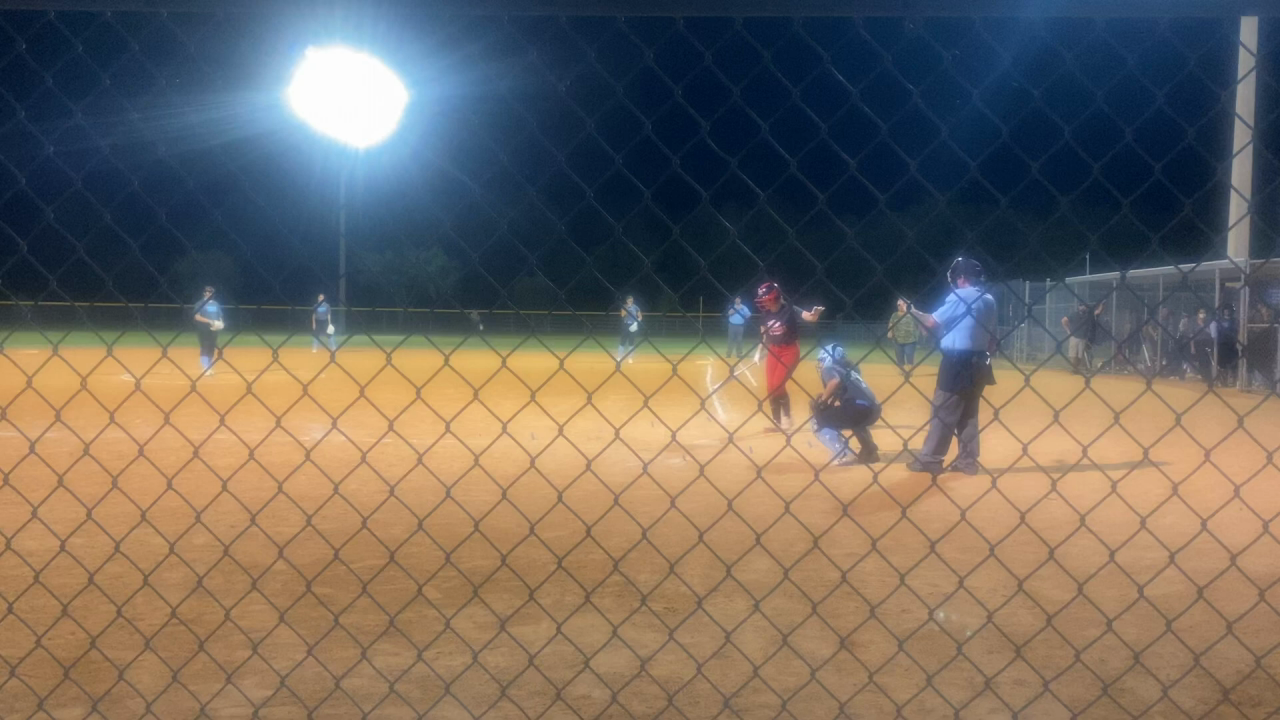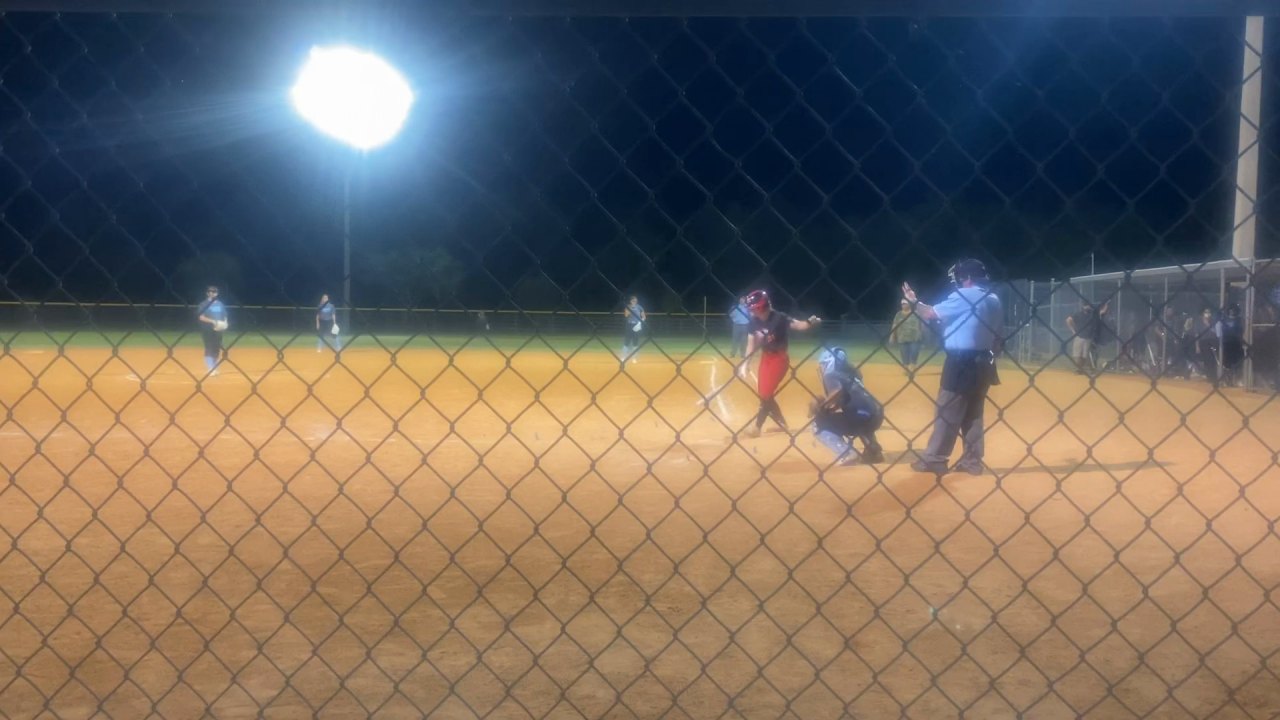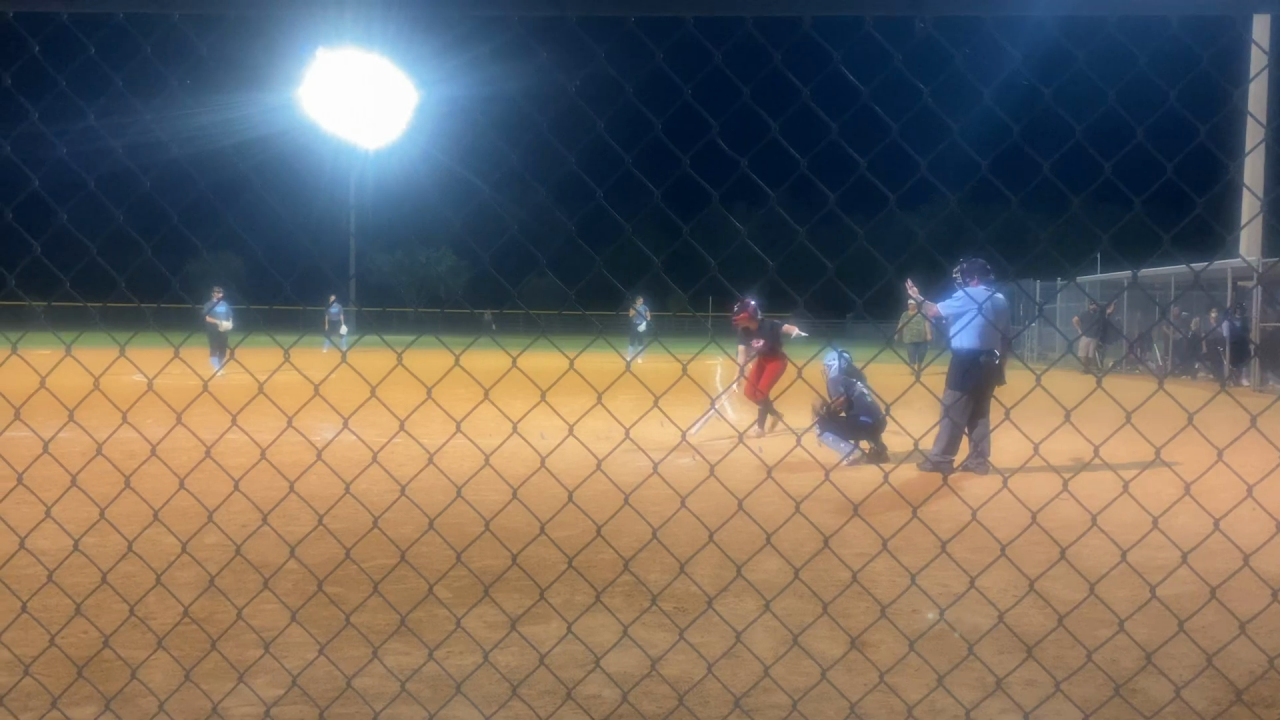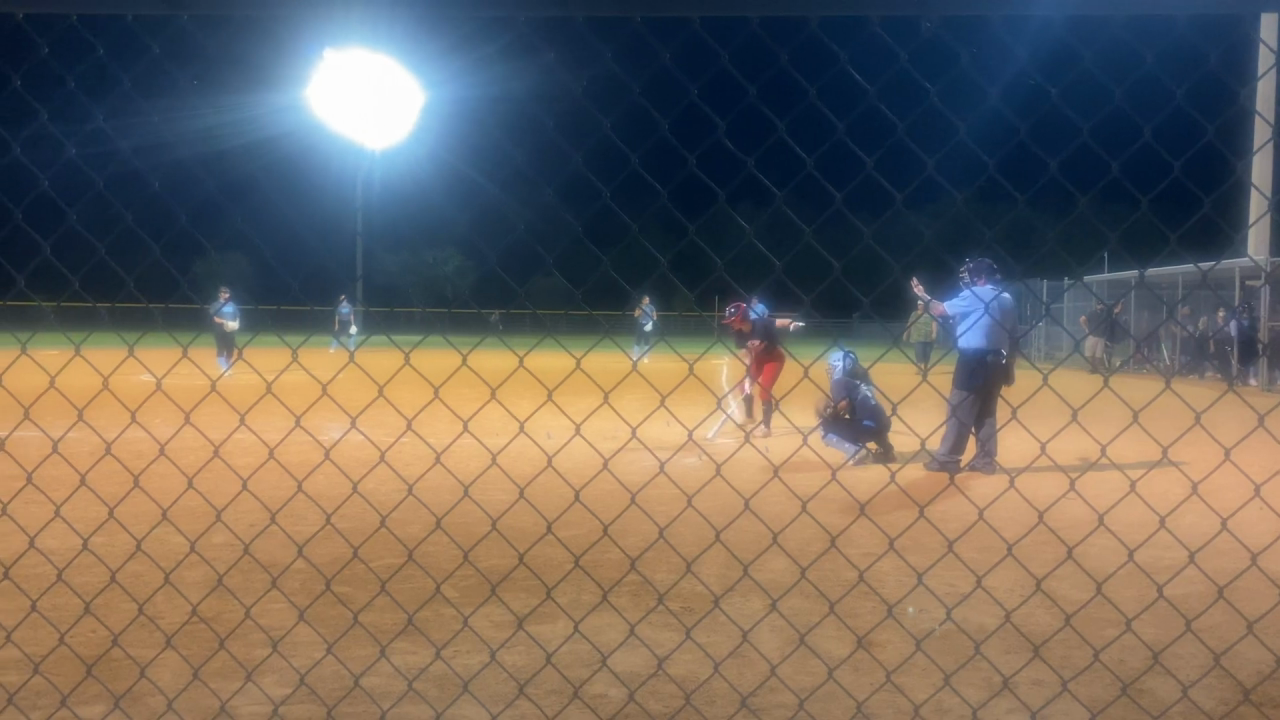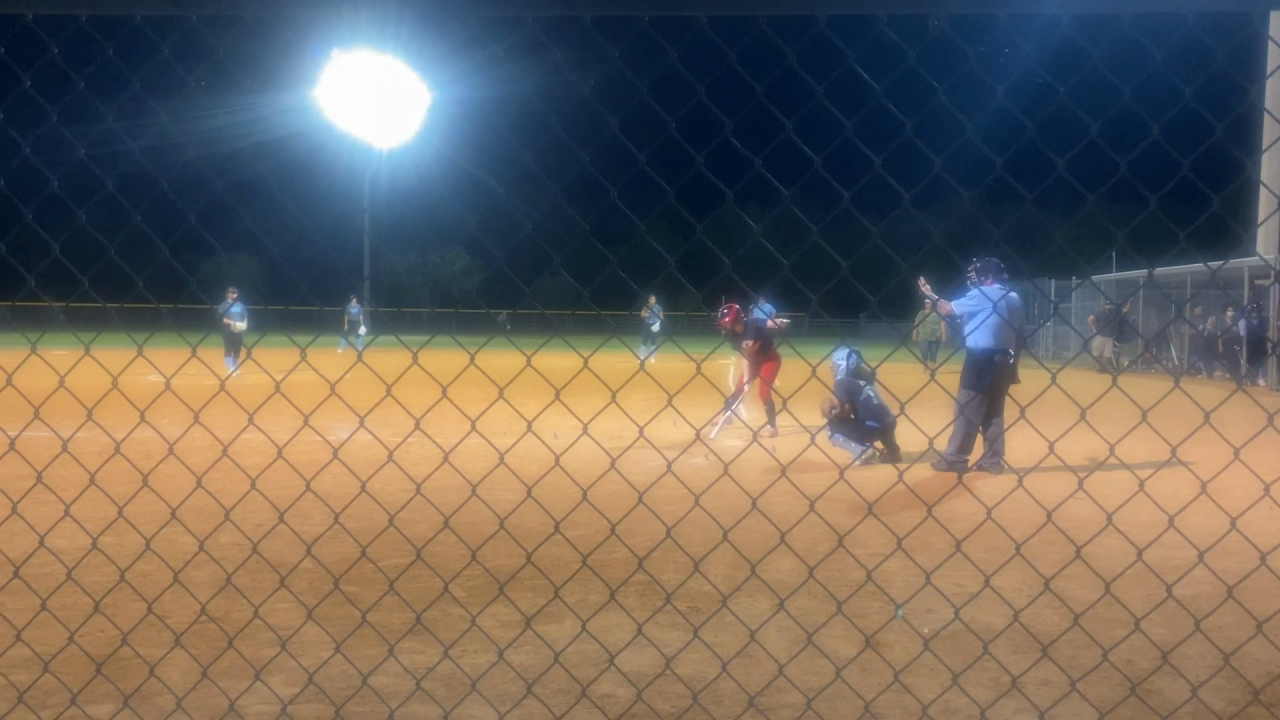
dt=0.2s
person 1, frame 1
left shoulder: (960, 297)
right shoulder: (989, 300)
left elbow: (932, 323)
right elbow: (992, 338)
left wrist: (912, 311)
left hip: (957, 362)
right hip: (978, 362)
left knee: (943, 412)
right knee: (969, 413)
left ankle: (930, 459)
right ankle: (968, 460)
person 1, frame 2
left shoulder: (963, 296)
right shoulder: (994, 300)
left elbow: (930, 314)
right elbow: (997, 337)
left wrist: (913, 300)
right wrist: (988, 360)
left hip: (961, 362)
right hip: (983, 363)
left knee: (947, 412)
right knee: (973, 413)
left ankle: (934, 459)
right ankle: (972, 460)
person 1, frame 3
left shoulder: (968, 295)
right shoulder: (1000, 300)
left elbow: (934, 311)
right elbow: (1006, 338)
left wrist: (917, 297)
right wrist: (1000, 365)
left hip: (967, 362)
right hip: (989, 362)
left knee: (953, 411)
right knee: (979, 413)
left ankle: (940, 459)
right ankle: (978, 460)
person 1, frame 4
left shoulder: (975, 295)
right shoulder: (1007, 300)
left elbow: (940, 310)
right elbow: (1013, 337)
left wrist: (923, 296)
right wrist: (1009, 366)
left hip: (973, 361)
right hip: (996, 362)
left knee: (960, 411)
right knee: (986, 413)
left ankle: (947, 459)
right ankle: (985, 459)
person 1, frame 5
left shoulder: (982, 294)
right shoulder: (1015, 299)
left elbow: (947, 309)
right elbow: (1020, 336)
left wrist: (931, 295)
right wrist: (1013, 362)
left hip: (981, 361)
right hip: (1004, 361)
left knee: (967, 410)
right knee: (994, 412)
left ankle: (955, 458)
right ankle: (993, 459)
